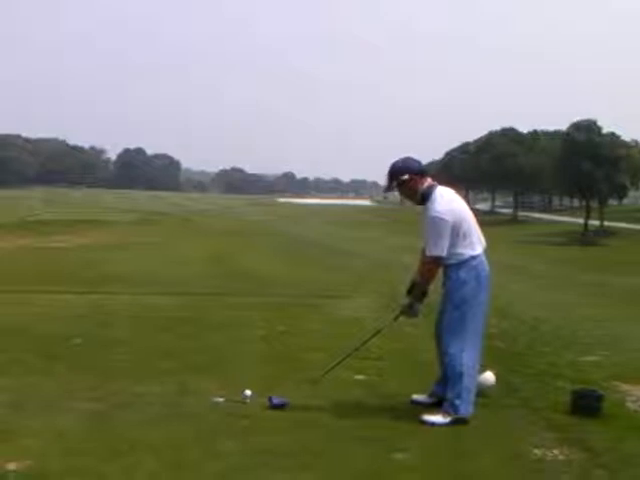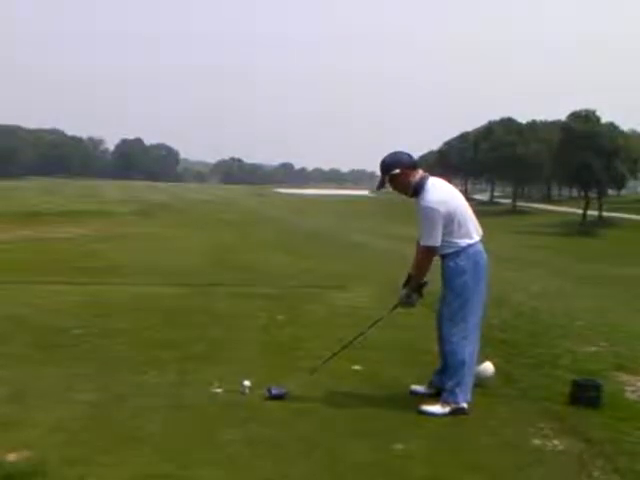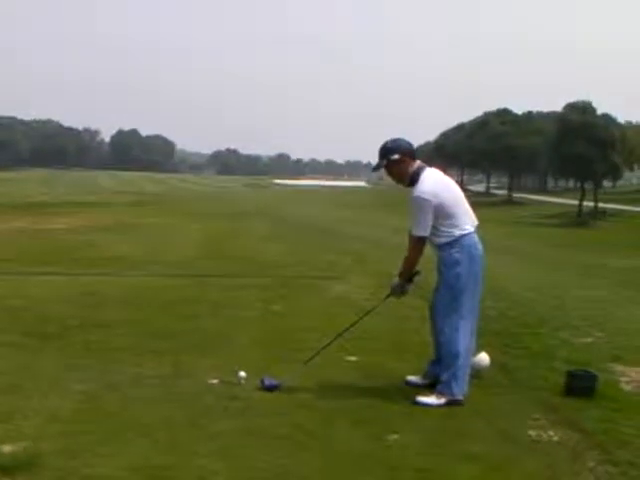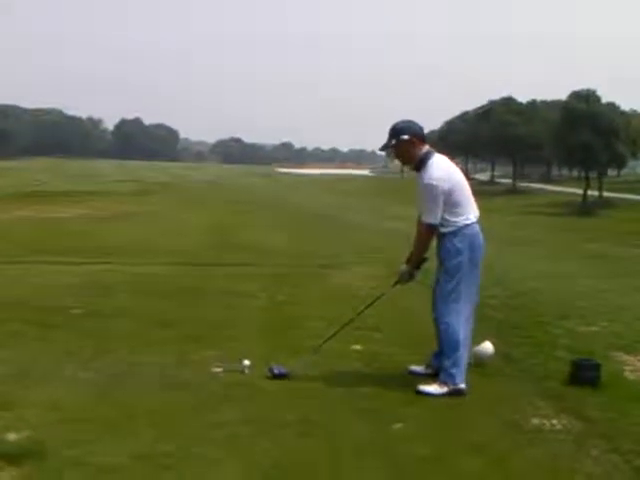
dt=0.4s
person 1, frame 1
left shoulder: (438, 210)
right shoulder: (439, 195)
left elbow: (434, 261)
right elbow: (429, 250)
left wrist: (415, 298)
right wrist: (415, 282)
left hip: (466, 273)
right hip: (461, 270)
left knee: (457, 339)
right knee: (446, 334)
left ankle: (457, 408)
right ankle: (443, 391)
person 1, frame 2
left shoulder: (431, 201)
right shoulder: (432, 186)
left elbow: (428, 251)
right elbow: (424, 242)
left wrist: (412, 289)
right wrist: (412, 276)
left hip: (464, 261)
right hip: (460, 259)
left knee: (457, 328)
right knee: (447, 324)
left ankle: (456, 398)
right ankle: (443, 381)
person 1, frame 3
left shoulder: (422, 192)
right shoulder: (430, 176)
left elbow: (418, 242)
right elbow: (418, 236)
left wrist: (402, 278)
right wrist: (406, 272)
left hip: (459, 252)
right hip: (458, 249)
left knee: (453, 320)
right knee: (441, 314)
left ankle: (452, 390)
right ankle: (437, 372)
person 1, frame 4
left shoulder: (432, 178)
right shoulder: (435, 163)
left elbow: (428, 228)
right elbow: (425, 220)
left wrist: (411, 265)
right wrist: (413, 257)
left hip: (460, 241)
right hip: (457, 238)
left knee: (450, 308)
right knee: (443, 304)
left ankle: (453, 379)
right ankle: (441, 362)
